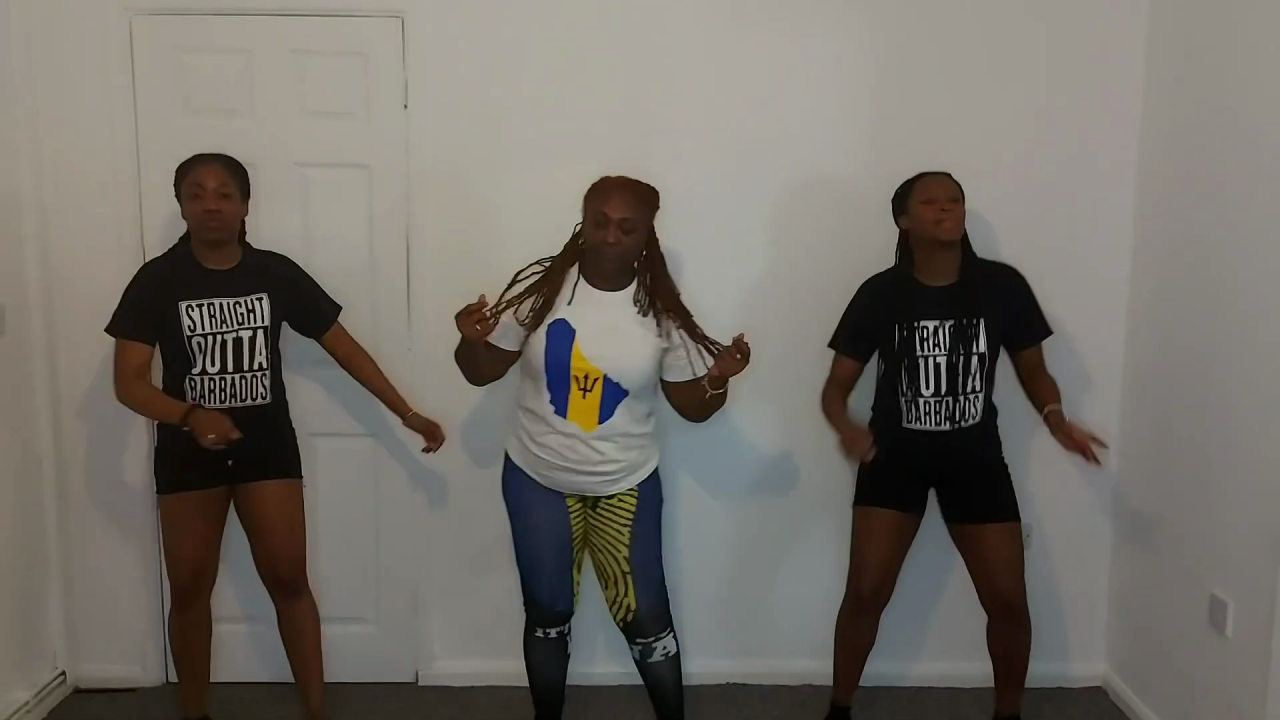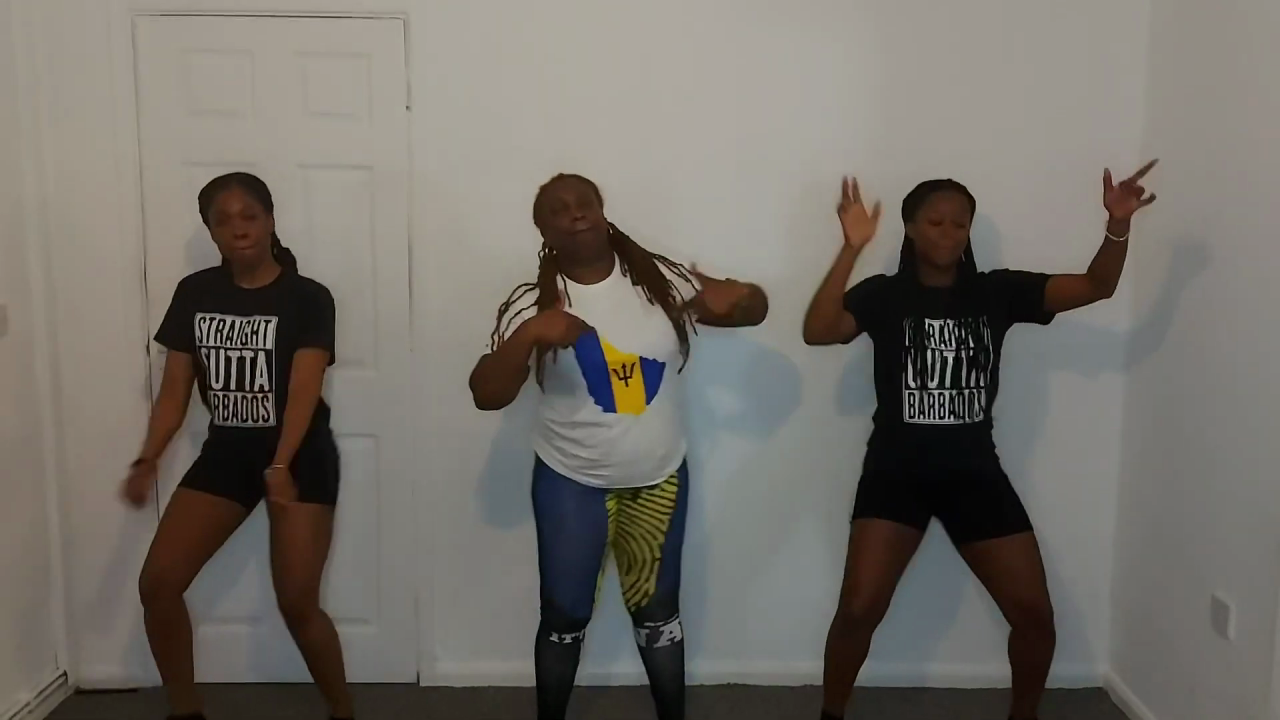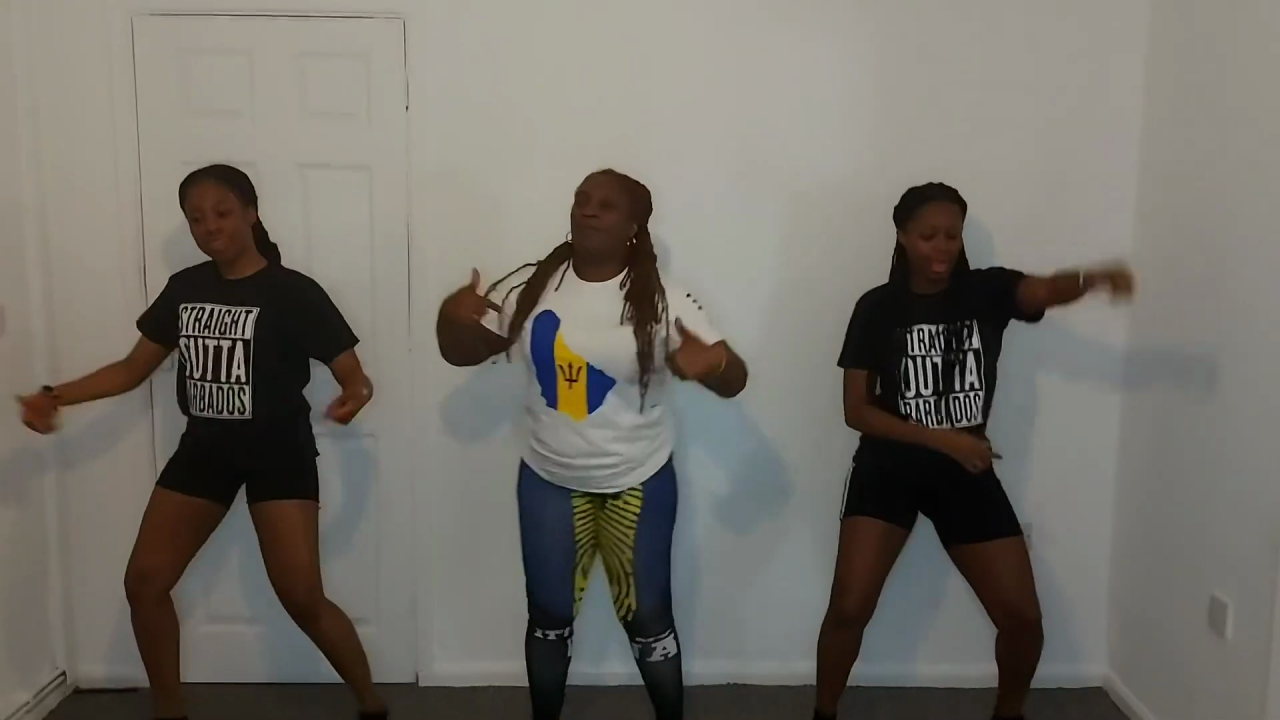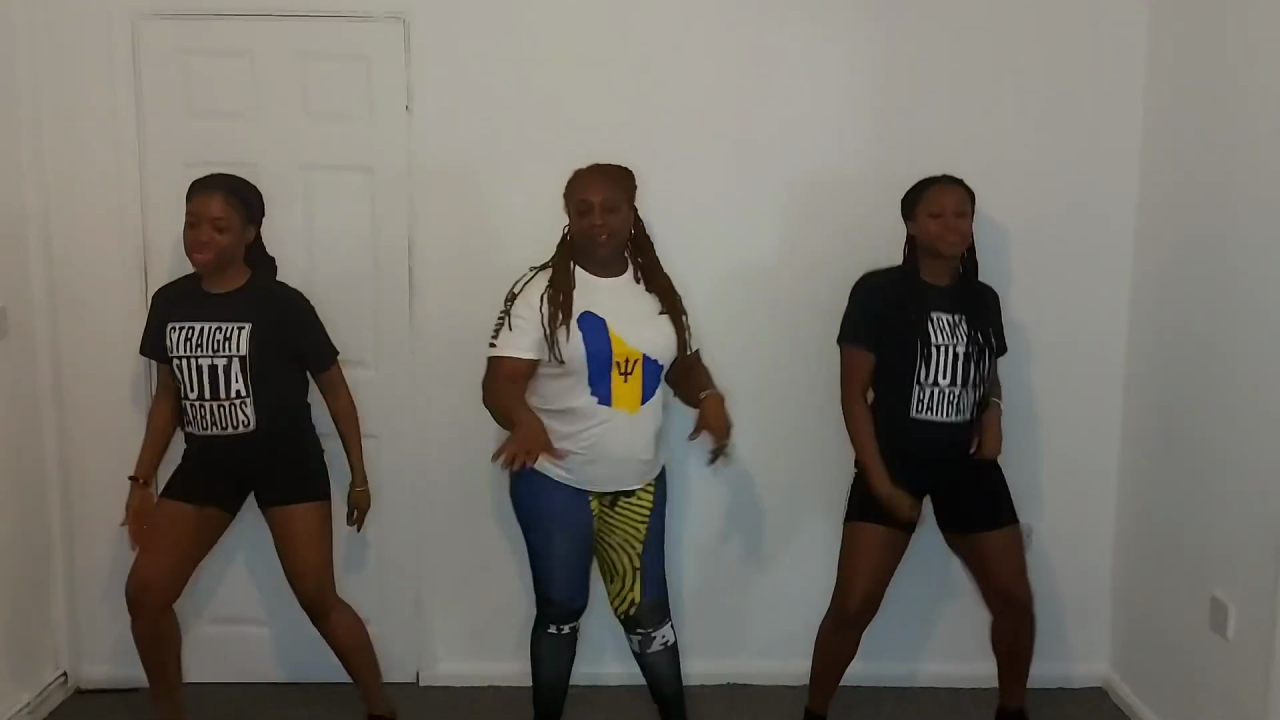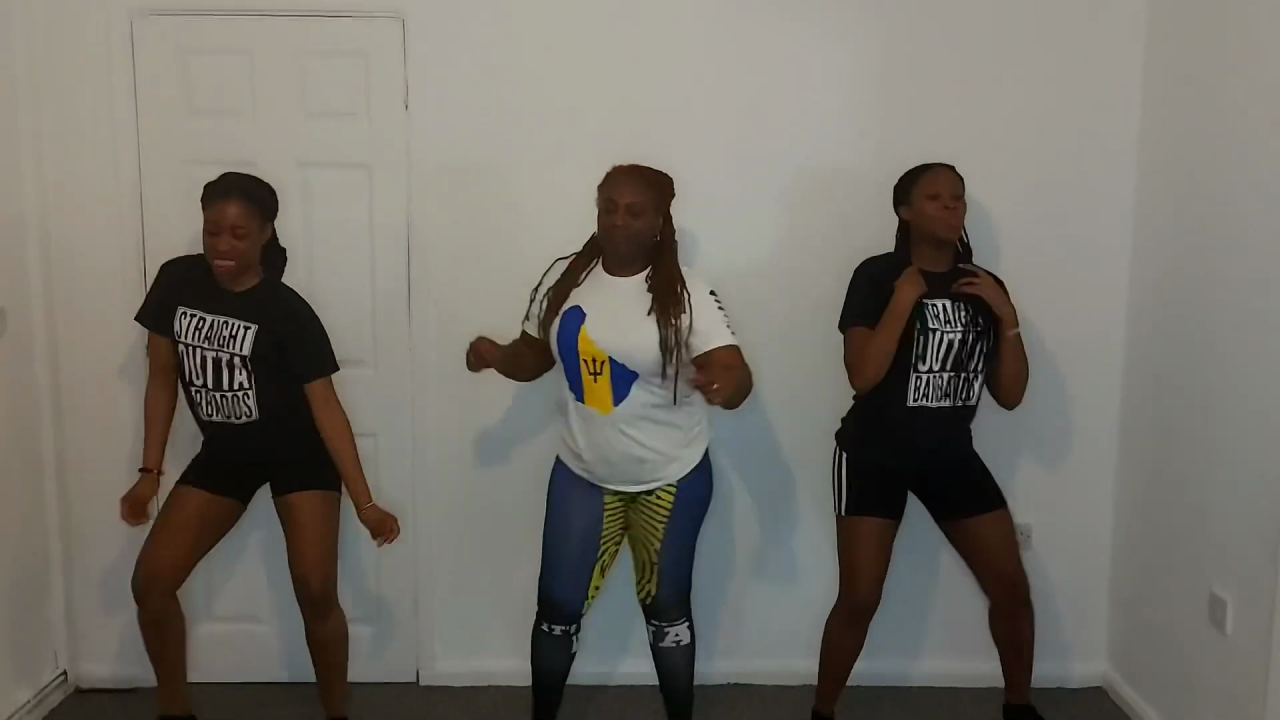
dt=1s
person 1, frame 1
left shoulder: (276, 274)
right shoulder: (157, 280)
left elbow: (340, 344)
right elbow: (128, 383)
left wrist: (406, 412)
right wrist: (189, 416)
left hip: (267, 439)
right hip: (189, 445)
left knee: (287, 581)
right knee: (188, 587)
person 1, frame 2
left shoulder: (309, 298)
right shoulder: (194, 293)
left elbow: (304, 387)
right elbow: (175, 387)
left wrist: (282, 465)
right wrist: (146, 462)
left hip: (301, 459)
right hip: (225, 453)
left knee: (297, 601)
right knee: (158, 584)
person 1, frame 3
left shoulder: (295, 293)
right shoulder: (184, 288)
left elbow: (354, 375)
right elbow: (133, 368)
left wrist: (355, 396)
right wrist: (52, 396)
left hip: (279, 453)
right hip: (203, 451)
left knee: (303, 599)
right knee: (143, 583)
person 1, frame 4
left shoulder: (283, 305)
right shoulder: (170, 302)
left elbow: (334, 388)
right elbow: (168, 396)
left wrist: (359, 476)
right wrist: (142, 481)
left hip: (287, 460)
right hip: (207, 463)
left knee: (318, 600)
right knee: (143, 593)
person 1, frame 5
left shoulder: (287, 312)
right shoulder: (176, 279)
left elbow: (325, 405)
right elbow: (162, 378)
left wrist: (364, 501)
right wrist: (149, 472)
left hip: (298, 455)
right hip: (224, 453)
left knee: (316, 594)
right knee: (150, 581)
person 2, frame 1
left shoulder: (661, 309)
right shoulder: (537, 286)
left elbow: (690, 405)
right elbow: (483, 371)
left wrist: (718, 380)
right wrist: (470, 340)
left hip: (626, 488)
right hip: (537, 482)
left knee: (645, 616)
right knee: (548, 614)
person 2, frame 2
left shoulder: (660, 278)
right shoulder: (534, 304)
left elbow: (755, 309)
right elbow: (487, 395)
left wrist: (735, 296)
right wrist: (529, 336)
left hip: (659, 477)
right hip: (571, 482)
left knee: (655, 608)
right knee: (565, 614)
person 2, frame 3
left shoulder: (660, 299)
right shoulder: (529, 286)
left elbow: (732, 381)
right elbow: (462, 352)
left wrist: (715, 363)
right wrist: (450, 317)
left hip: (638, 483)
right hip: (548, 481)
left knee: (646, 616)
right knee: (549, 615)
person 2, frame 4
left shoulder: (658, 289)
right shoulder: (540, 291)
left elbow: (685, 365)
right elbow: (498, 384)
left wrist: (709, 398)
right wrist: (523, 423)
left hip: (639, 483)
right hip: (555, 481)
left knee: (644, 611)
right knee: (560, 611)
person 2, frame 5
left shoulder: (686, 293)
right shoulder: (563, 279)
left elbow: (737, 377)
right elbow: (532, 357)
left wrist: (725, 386)
right wrist: (496, 355)
left hip: (671, 479)
right hip: (582, 476)
left knee: (666, 607)
right knee: (558, 607)
person 3, frame 1
left shoulder: (1003, 285)
right shoulder: (880, 294)
left elbow: (1032, 368)
right elbow: (837, 385)
left wrist: (1057, 420)
right wrist: (844, 425)
left hip: (976, 459)
right hip: (896, 457)
left knee: (1007, 600)
right knee: (865, 593)
person 3, frame 2
left shoulder: (998, 291)
right shoulder: (884, 294)
left elbow: (1097, 286)
right elbow: (818, 331)
left wrist: (1118, 225)
right wrist: (852, 248)
left hip: (975, 473)
right hip: (896, 471)
left knee: (1033, 612)
right knee: (858, 610)
person 3, frame 3
left shoulder: (990, 291)
right shoulder: (876, 308)
left elbow: (1049, 289)
right elbow: (855, 409)
left wrist: (1092, 279)
right wrist: (941, 439)
left hip: (968, 475)
right hip: (887, 470)
left knee: (1022, 617)
right knee: (848, 608)
person 3, frame 4
left shoulder: (983, 300)
right shoulder: (879, 291)
right elbow: (853, 393)
left wrist: (992, 412)
right wrist: (879, 481)
left hip: (968, 462)
right hip: (893, 464)
left knee: (1014, 599)
right knee: (853, 605)
person 3, frame 5
left shoulder: (983, 287)
right shoulder: (877, 276)
left elbow: (1010, 394)
right elbow: (863, 376)
left wrist: (1008, 316)
right wrist: (902, 300)
left hip: (951, 455)
right hip: (875, 454)
left knee: (1011, 585)
right knee: (858, 599)
